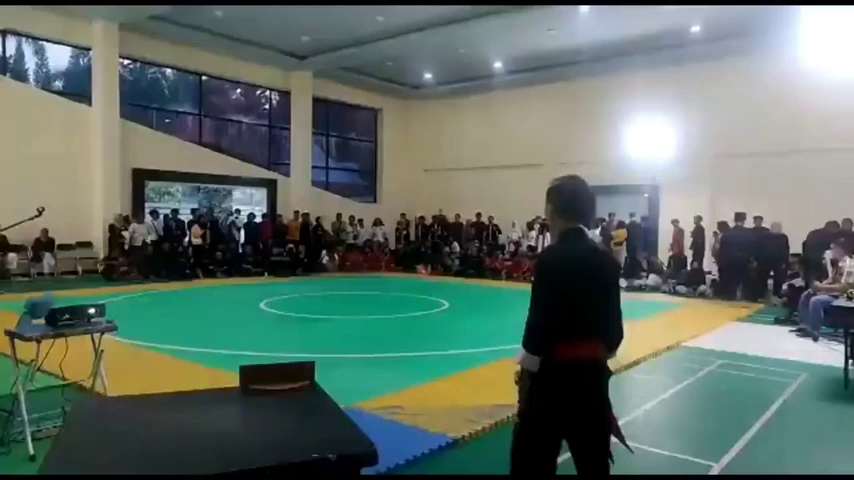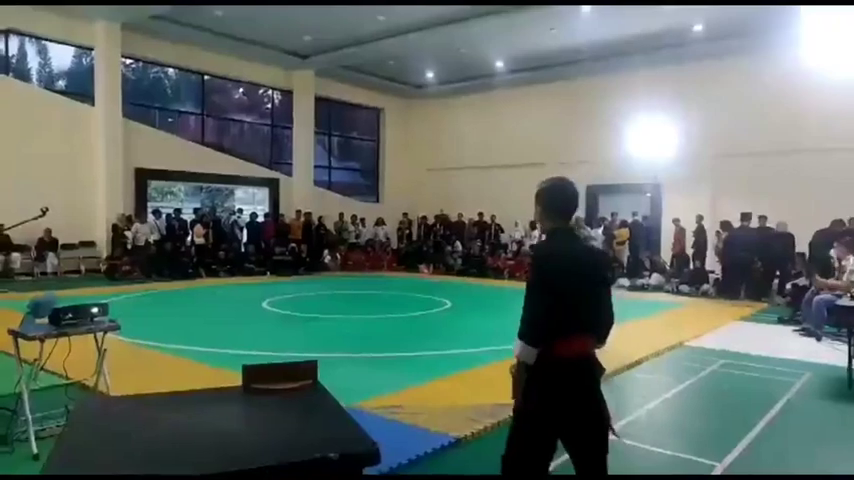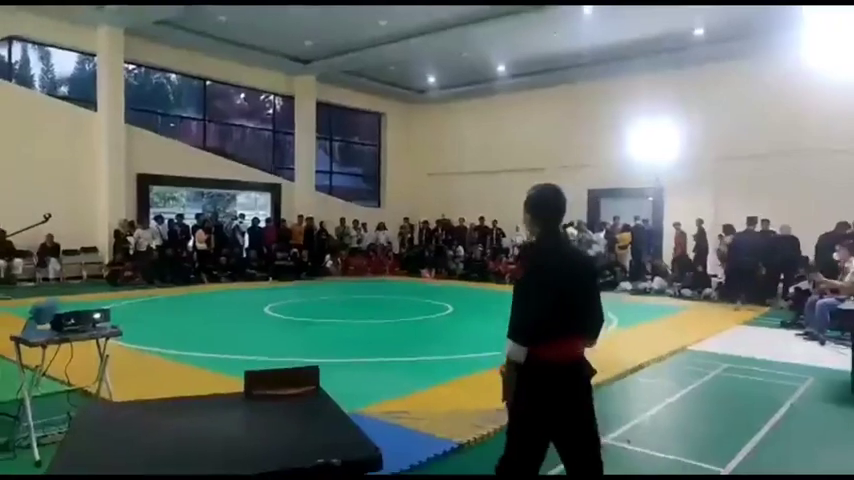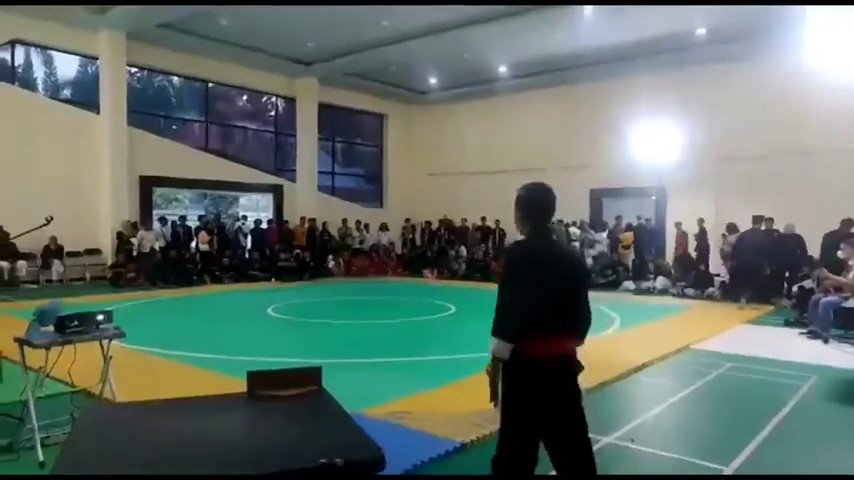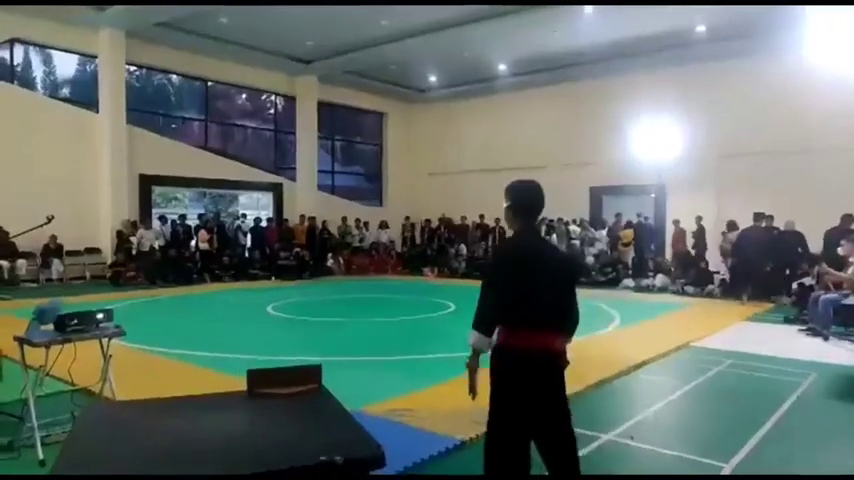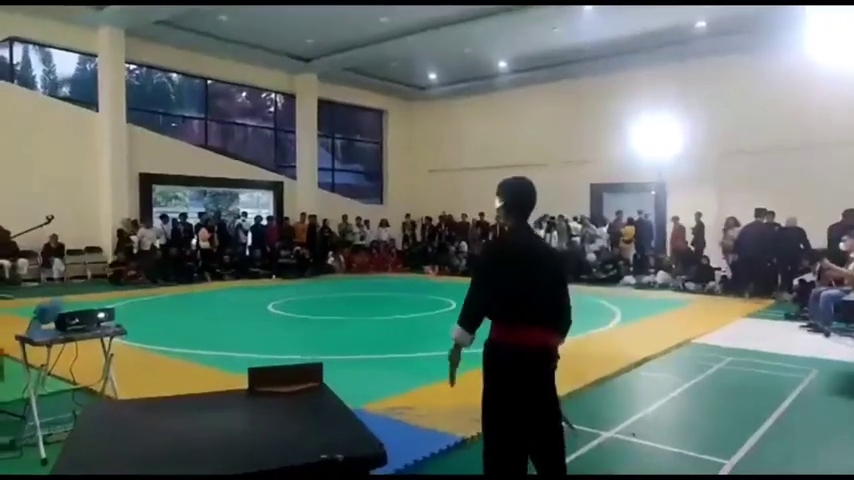
dt=0.1s
person 1, frame 1
left shoulder: (553, 258)
right shoulder: (605, 259)
left elbow: (540, 322)
right elbow: (613, 322)
left wrist: (526, 371)
left hip: (555, 371)
right hip: (591, 369)
left knee: (530, 458)
right knee: (593, 458)
person 1, frame 2
left shoulder: (545, 254)
right shoulder: (595, 257)
left elbow: (537, 315)
right elbow: (603, 316)
left wrist: (522, 364)
left hip: (549, 366)
right hip: (583, 364)
left knee: (524, 454)
right knee: (591, 455)
person 1, frame 3
left shoulder: (533, 256)
right shoulder: (582, 260)
left elbow: (524, 316)
right elbow: (593, 317)
left wrist: (511, 361)
left hip: (538, 367)
right hip: (572, 366)
left knee: (522, 451)
right knee: (583, 453)
person 1, frame 4
left shoulder: (518, 254)
right shoulder: (572, 259)
left elbow: (509, 313)
right elbow: (582, 316)
left wrist: (498, 359)
left hip: (526, 364)
right hip: (562, 362)
left knee: (515, 450)
right knee: (574, 450)
person 1, frame 5
left shoulder: (504, 253)
right shoulder: (559, 257)
left elbow: (490, 306)
right elbow: (569, 311)
left wrist: (476, 352)
left hip: (512, 356)
right hip: (548, 356)
left knee: (505, 438)
right knee: (557, 434)
person 1, frame 6
left shoulder: (496, 250)
right shoulder: (550, 253)
left elbow: (477, 302)
right elbow: (562, 309)
left wrist: (458, 346)
right wrist: (552, 342)
left hip: (505, 352)
right hip: (540, 352)
left knee: (502, 436)
right knee: (545, 430)
